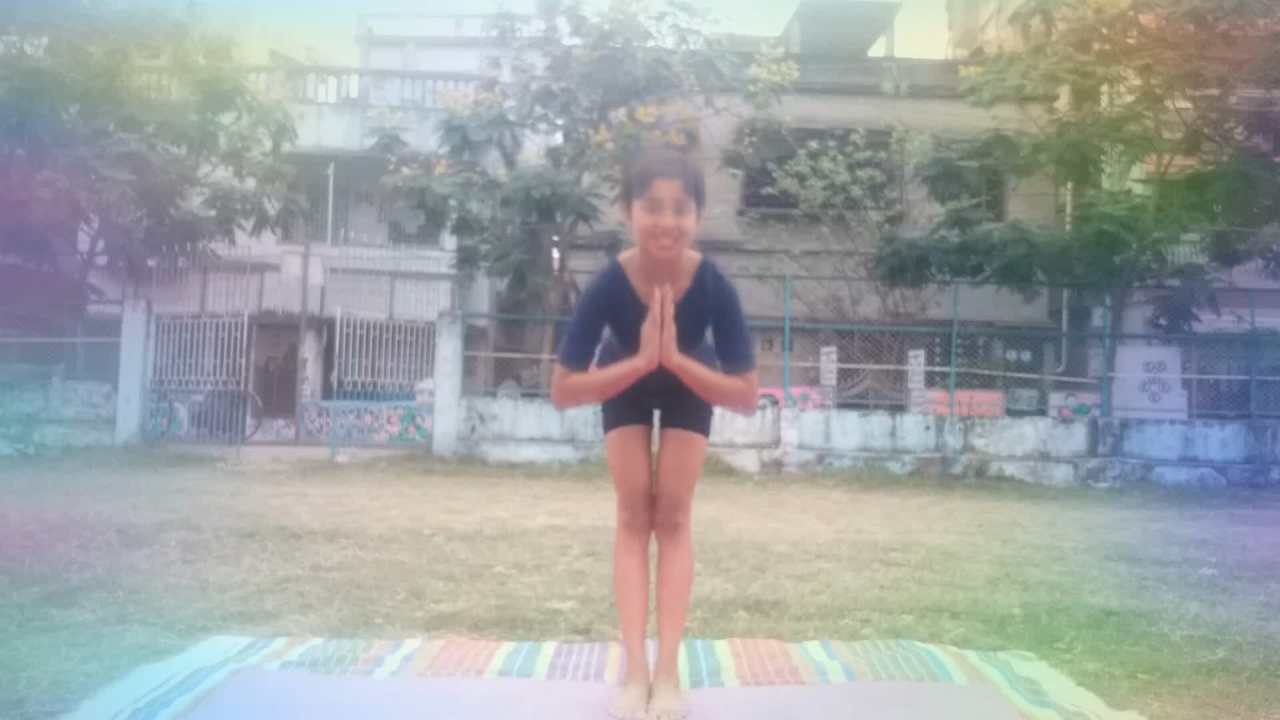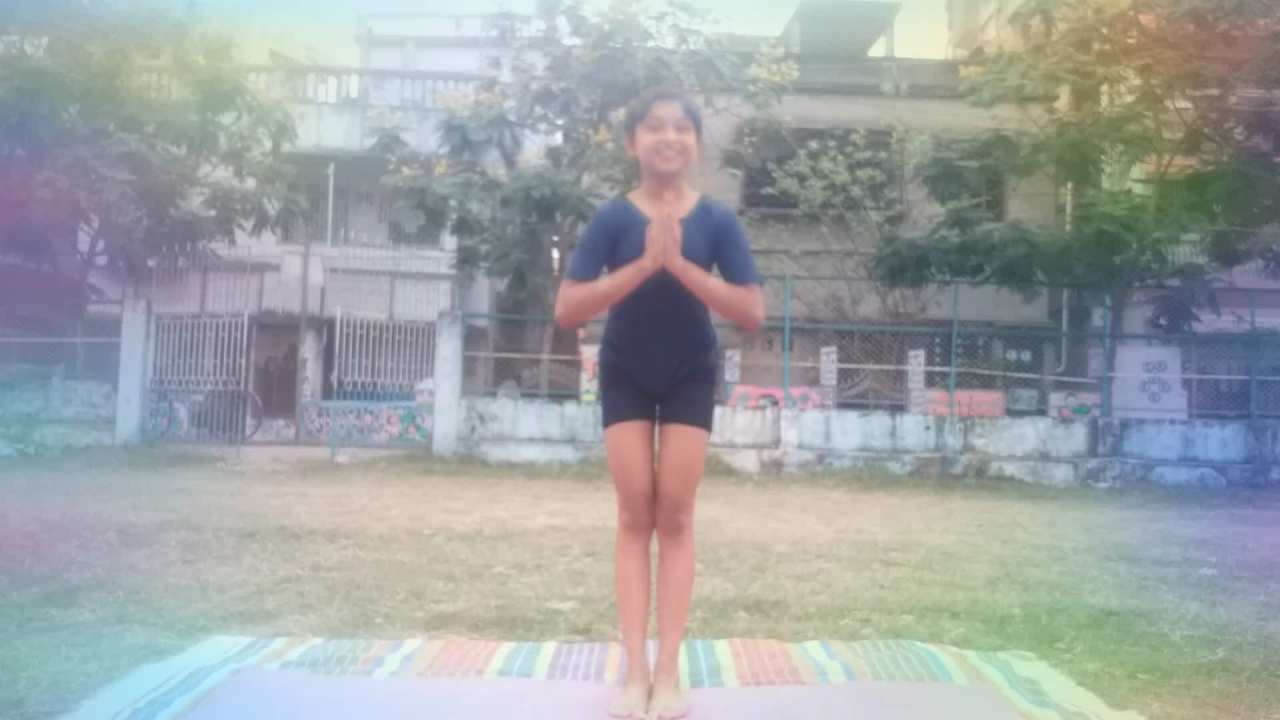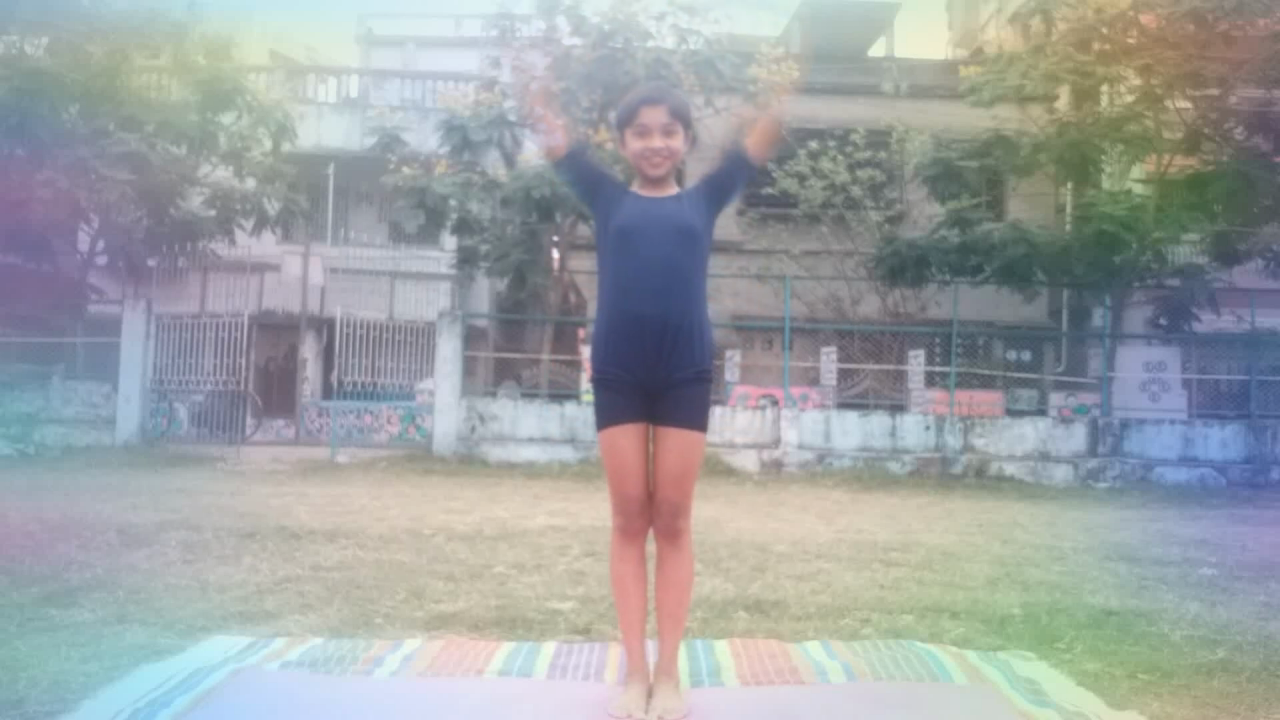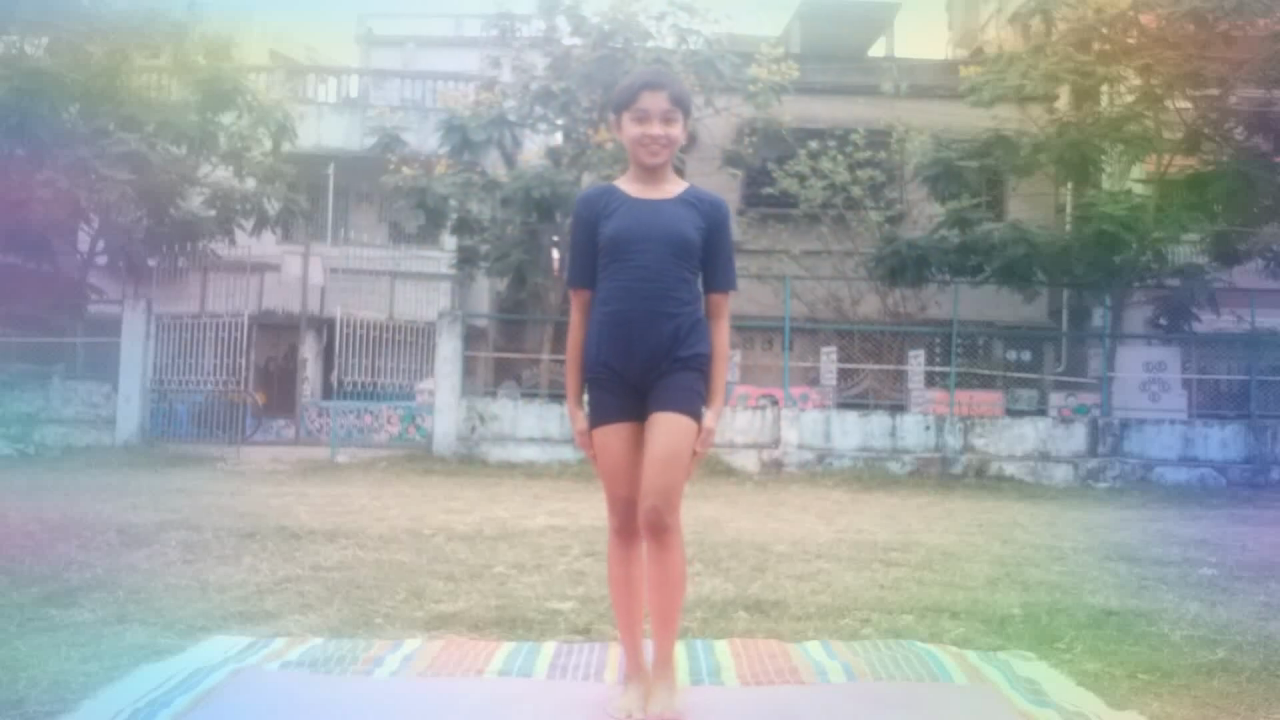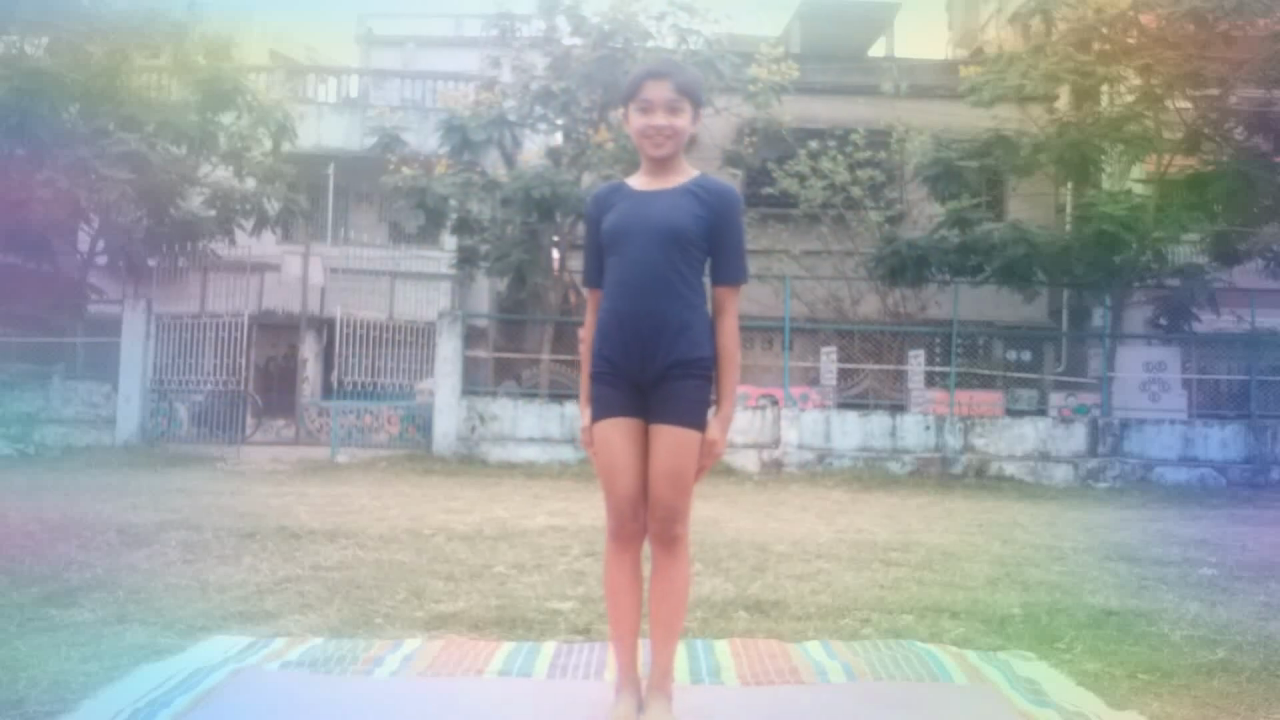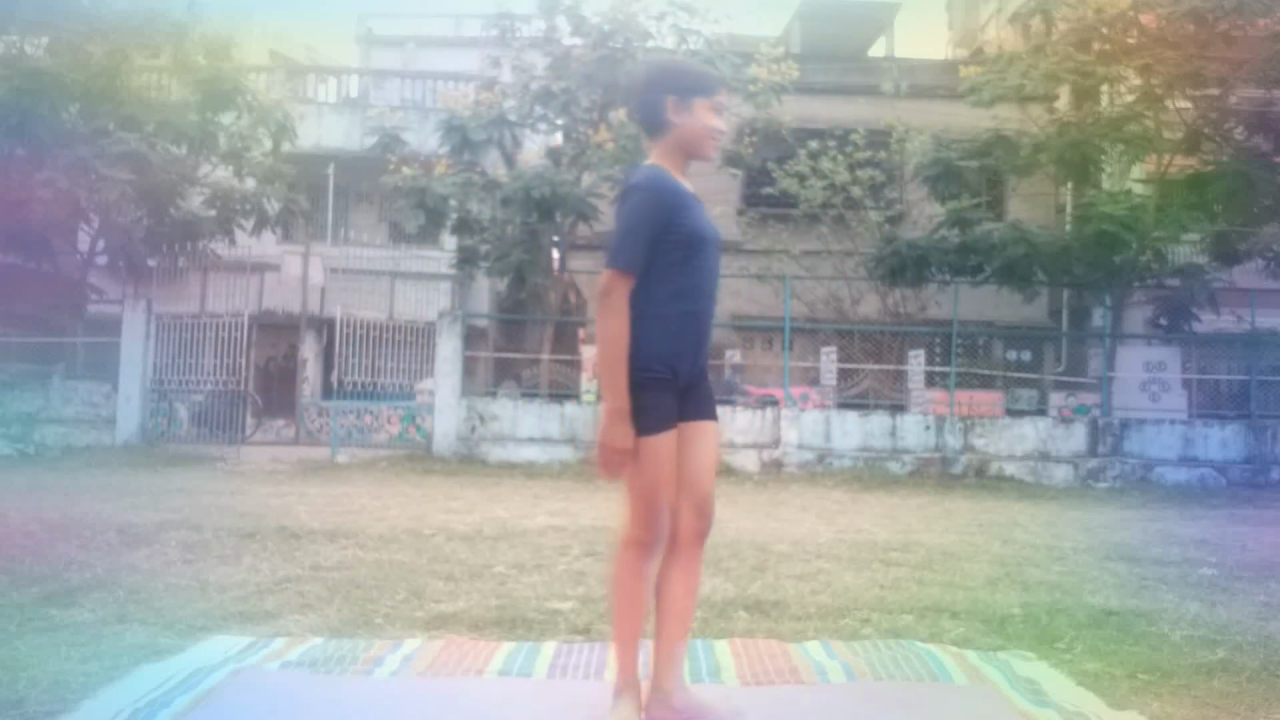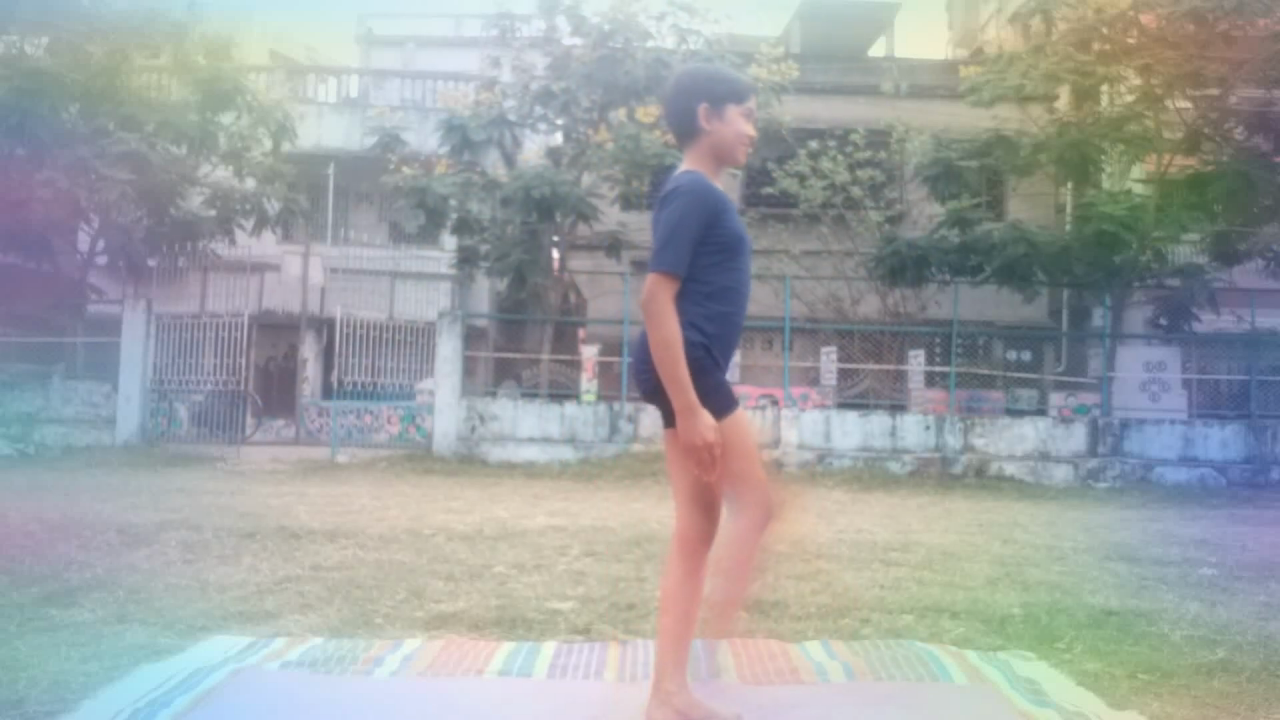
dt=0.7s
person 1, frame 1
left shoulder: (714, 286)
right shoulder: (608, 284)
left elbow: (746, 395)
right elbow: (563, 388)
left wrist: (677, 359)
right wrist: (641, 361)
left hip: (689, 388)
right hip: (626, 383)
left knee: (672, 516)
right knee: (634, 515)
left ankle: (668, 671)
right ankle: (634, 670)
person 1, frame 2
left shoulder: (717, 219)
right shoulder: (613, 217)
left elbow: (753, 312)
right elbow: (566, 309)
left wrist: (680, 262)
right wrist: (645, 262)
left hip: (690, 379)
right hip: (626, 378)
left knee: (674, 516)
right knee: (633, 515)
person 1, frame 3
left shoulder: (703, 199)
right shoulder: (606, 196)
left elbow: (758, 142)
right elbow: (554, 134)
left hip: (685, 374)
right hip: (617, 373)
left knee: (672, 522)
right knee: (629, 521)
person 1, frame 4
left shoulder: (707, 209)
right shoulder: (595, 205)
left elbow: (718, 311)
right elbow: (581, 307)
left wrist: (715, 402)
right wrist: (573, 400)
left hip: (679, 370)
right hip: (612, 376)
left knee: (659, 515)
right knee: (622, 525)
person 1, frame 5
left shoulder: (715, 197)
right shoulder: (605, 201)
left elbow: (727, 308)
right elbow: (594, 306)
left wrist: (725, 410)
right wrist: (584, 399)
left hip: (682, 374)
right hip: (614, 376)
left knee: (669, 528)
right knee: (623, 526)
person 1, frame 6
left shoulder: (687, 197)
right shoulder: (650, 188)
right elbow: (613, 295)
left wrist: (712, 389)
right wrist: (614, 409)
left hip: (689, 378)
right hip: (646, 378)
left knee: (693, 527)
right knee: (647, 533)
person 1, frame 7
left shoulder: (702, 193)
right shoulder: (692, 192)
right elbow: (656, 298)
right wrist: (689, 405)
left hip: (691, 371)
right hip: (686, 369)
left knee: (698, 524)
right knee: (754, 501)
